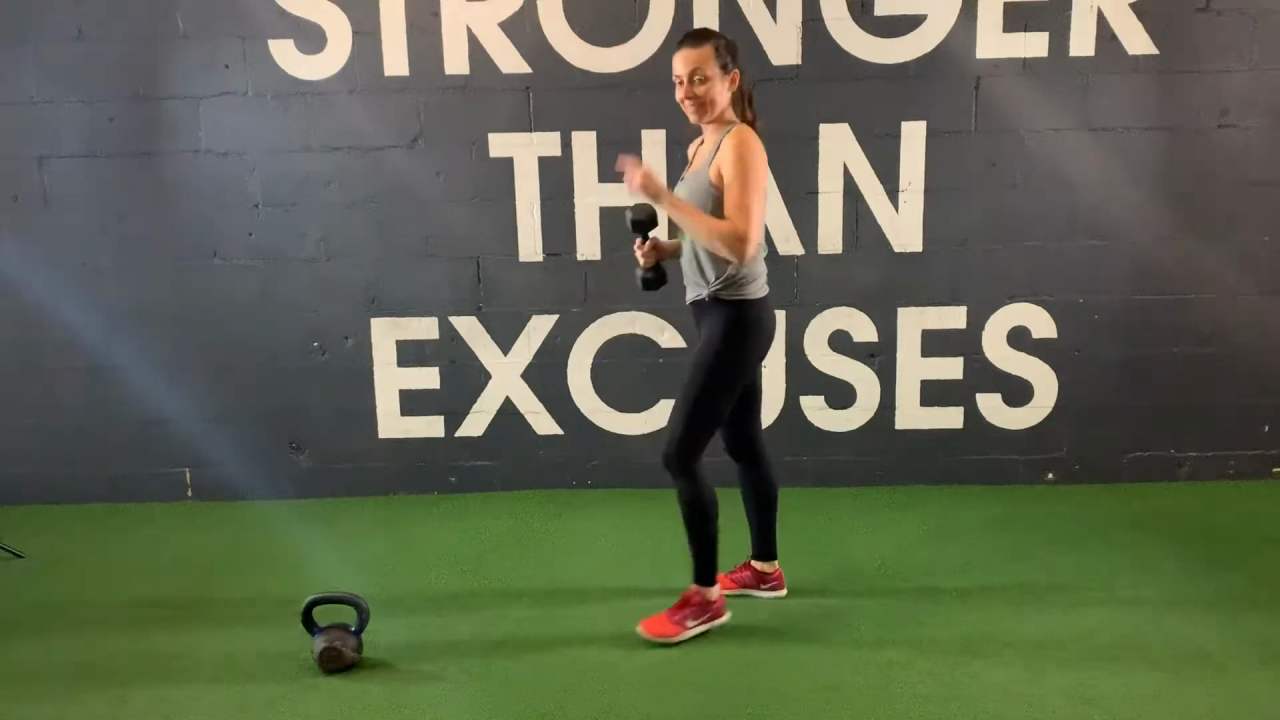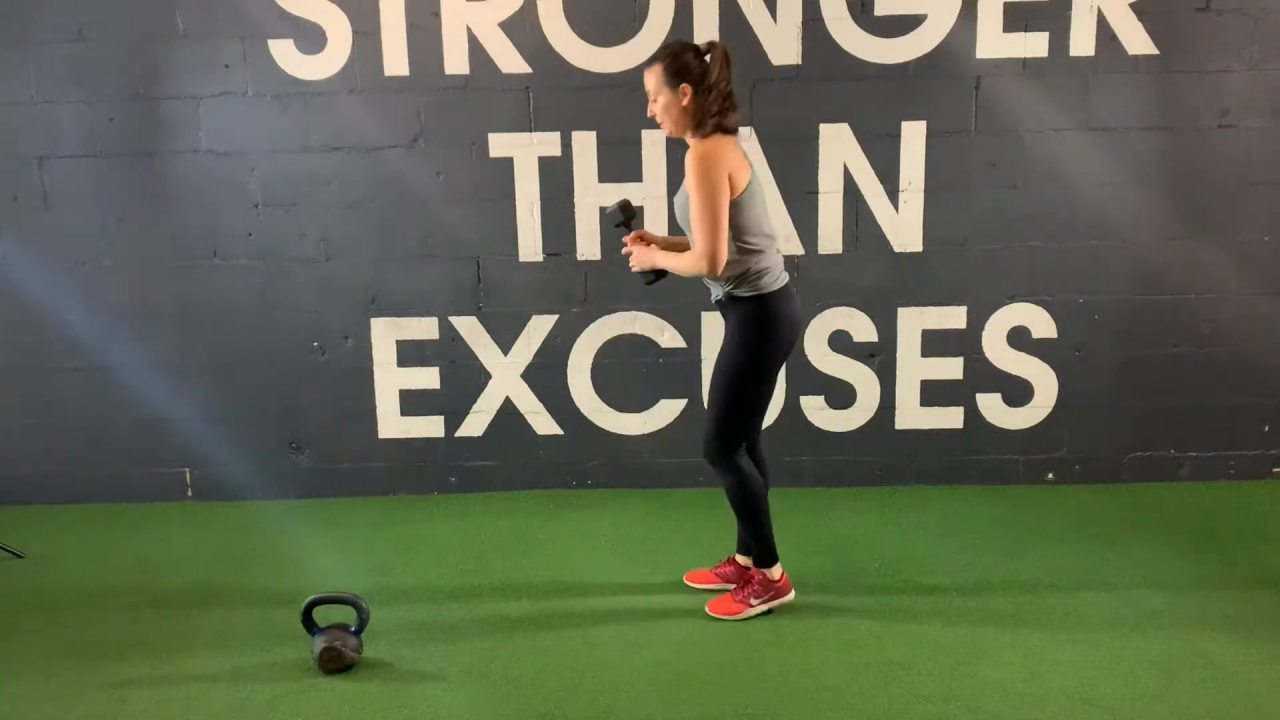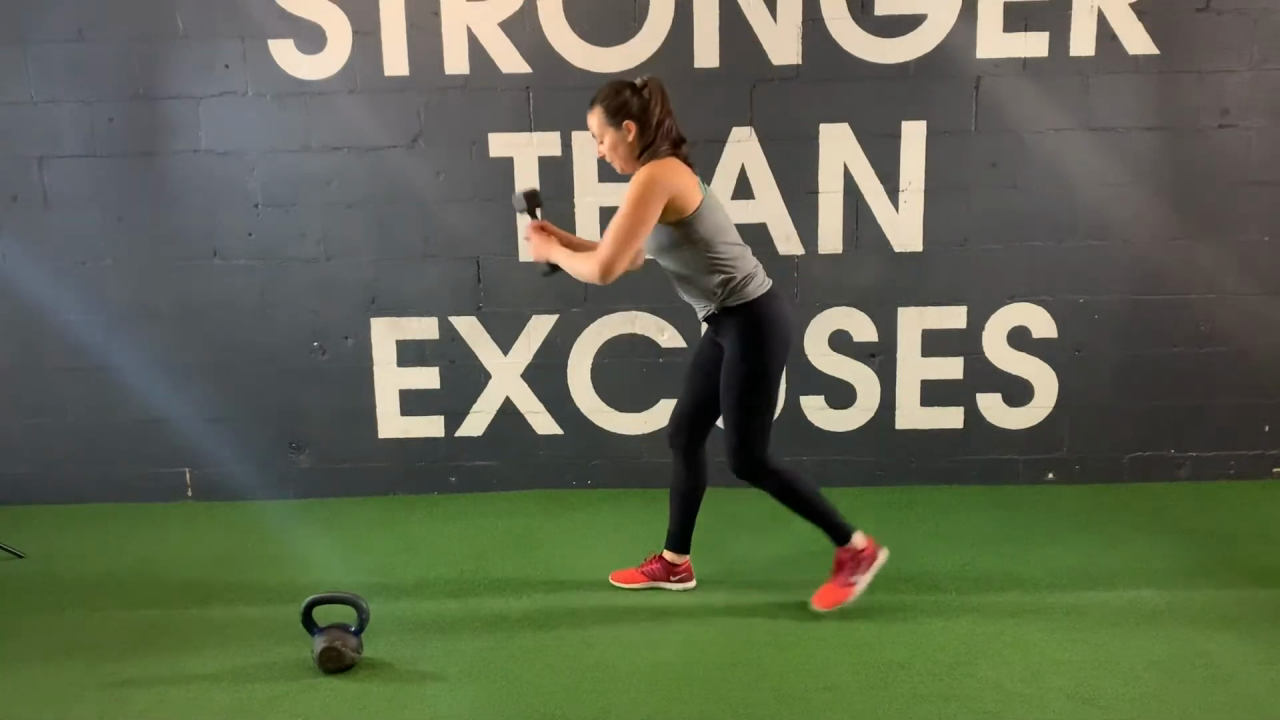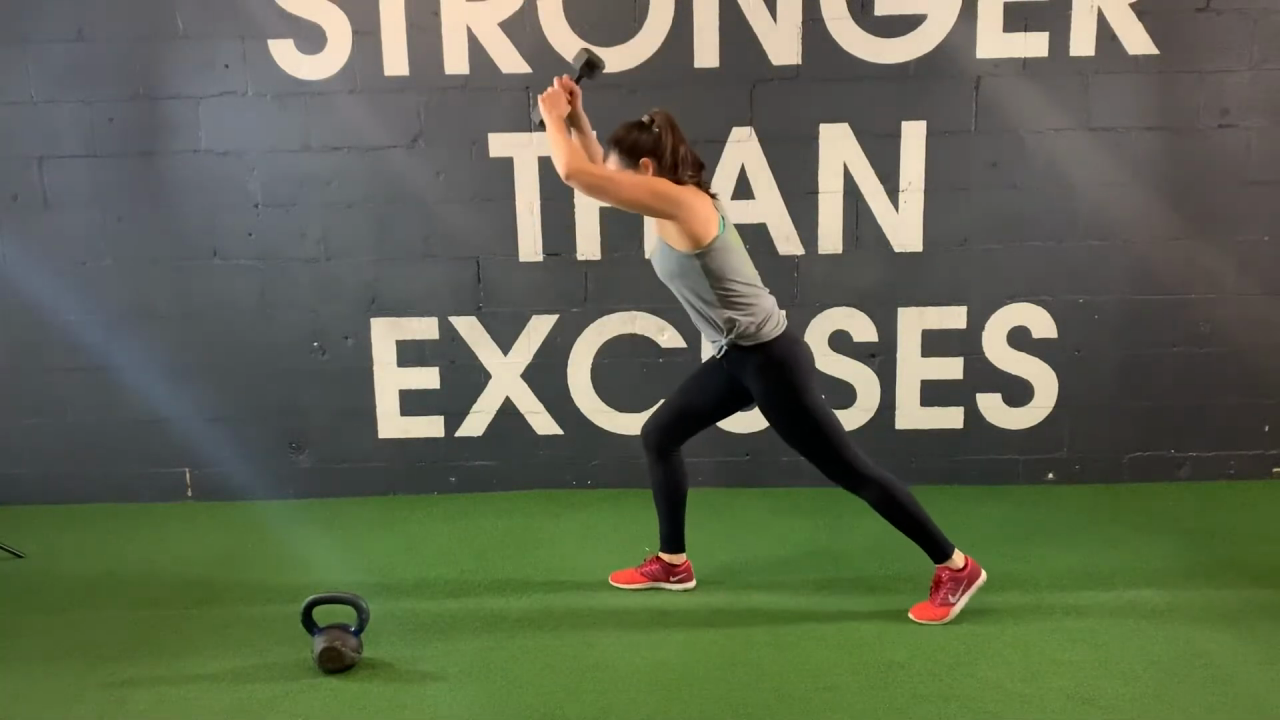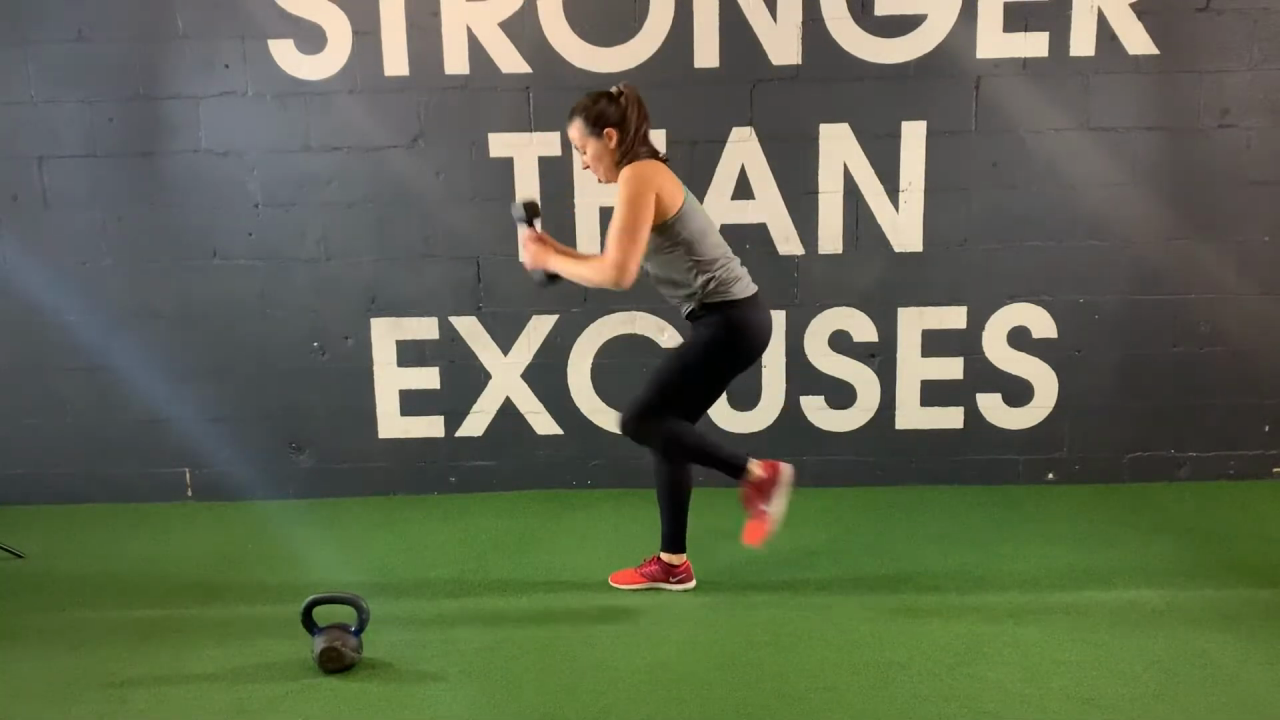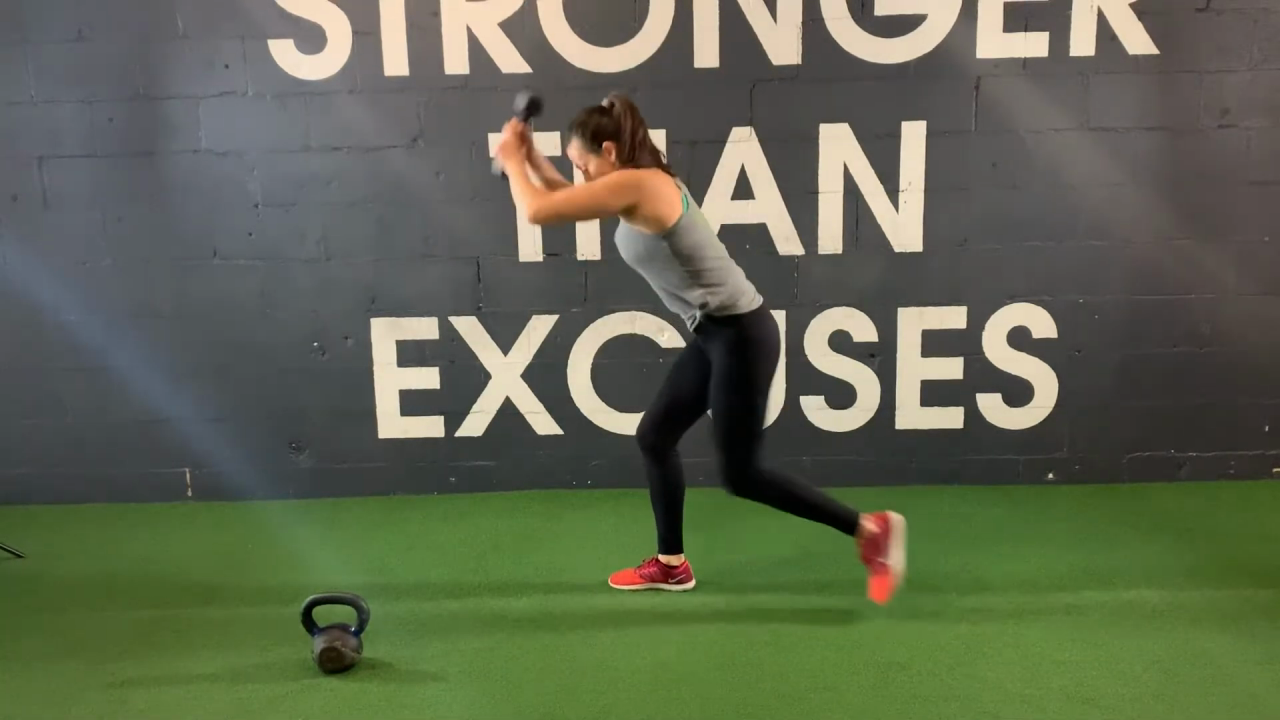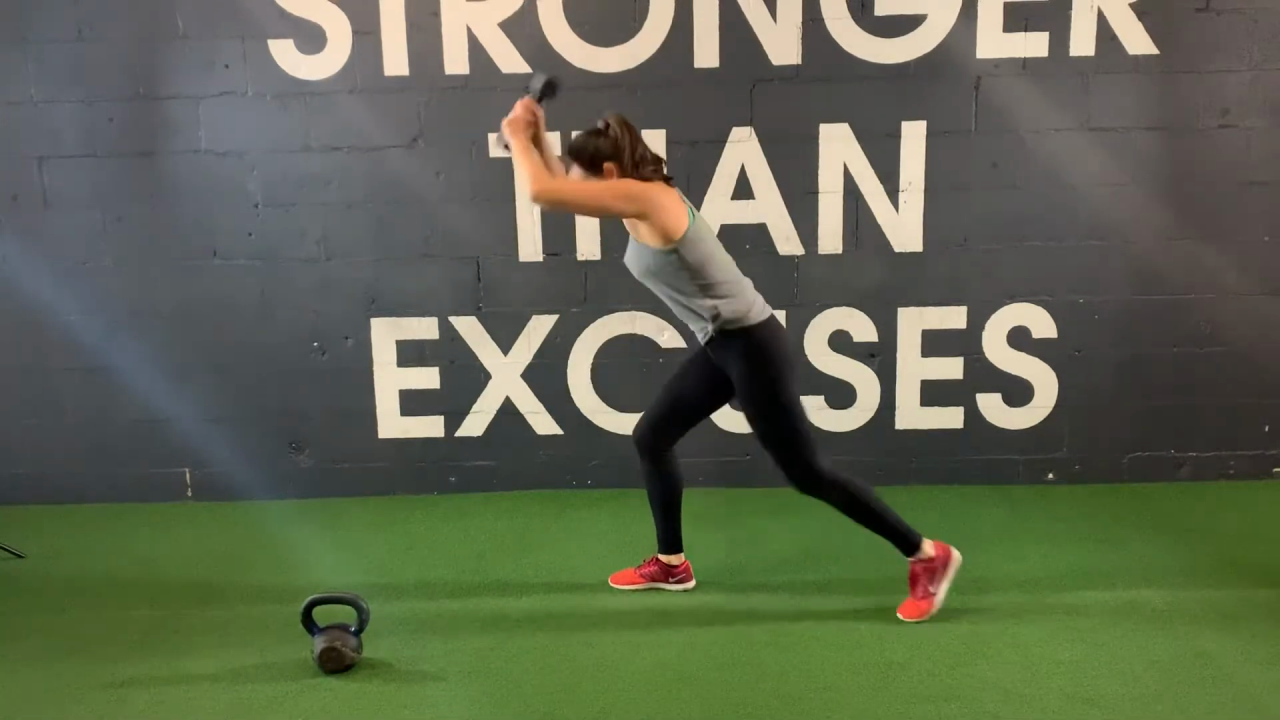
dt=0.7s
person 1, frame 1
left shoulder: (740, 143)
right shoulder: (704, 146)
left elbow: (741, 243)
left wrist: (664, 197)
right wrist: (666, 247)
left hip: (736, 317)
right hip: (721, 315)
left knee: (680, 455)
right knee: (743, 445)
left ankle: (703, 595)
right ankle: (764, 567)
person 1, frame 2
left shoulder: (704, 154)
right shoulder: (716, 146)
left elbow: (711, 260)
left wrist: (656, 261)
right wrist: (661, 243)
left hip: (759, 314)
right hip: (755, 310)
left knee: (721, 448)
right knee: (739, 445)
left ankle: (769, 575)
right ankle: (745, 562)
person 1, frame 3
left shoulder: (654, 179)
right shoulder: (660, 173)
left elbow: (602, 269)
right elbow: (625, 255)
left wrist: (551, 251)
right wrist: (566, 240)
left hip: (752, 322)
right hip: (728, 324)
left knee: (747, 458)
right knee: (683, 436)
left ankle: (855, 549)
right ankle: (674, 562)
person 1, frame 4
left shoulder: (676, 201)
right shoulder: (680, 198)
left elbow: (575, 174)
right elbow: (600, 174)
left wrist: (552, 116)
right wrist: (576, 118)
left hip: (769, 357)
right hip: (739, 356)
left knee: (846, 469)
right knee: (658, 437)
left ankle: (956, 568)
right ankle: (672, 563)
person 1, frame 5
left shoulder: (639, 177)
right shoulder: (643, 176)
left elbow: (616, 274)
right elbow: (624, 266)
left wrist: (553, 260)
right wrist: (558, 253)
left hip: (732, 321)
right hip: (722, 320)
left knee: (640, 422)
right knee: (661, 429)
left ankle: (757, 474)
right ankle: (672, 563)
person 1, frame 6
left shoulder: (636, 183)
right shoulder: (646, 182)
left elbow: (537, 211)
right elbow: (561, 199)
left wrist: (511, 159)
right wrist: (532, 160)
left hip: (737, 334)
right hip: (713, 336)
left knee: (740, 474)
right knee: (654, 436)
left ankle: (871, 530)
right ankle: (670, 563)
person 1, frame 7
left shoulder: (645, 197)
right shoulder: (646, 200)
left elbow: (547, 191)
right elbow: (559, 188)
left wrist: (518, 138)
right wrist: (534, 136)
left hip: (751, 346)
right hip: (723, 344)
left knee: (806, 472)
right knee: (650, 436)
left ankle: (929, 558)
right ankle: (671, 562)
